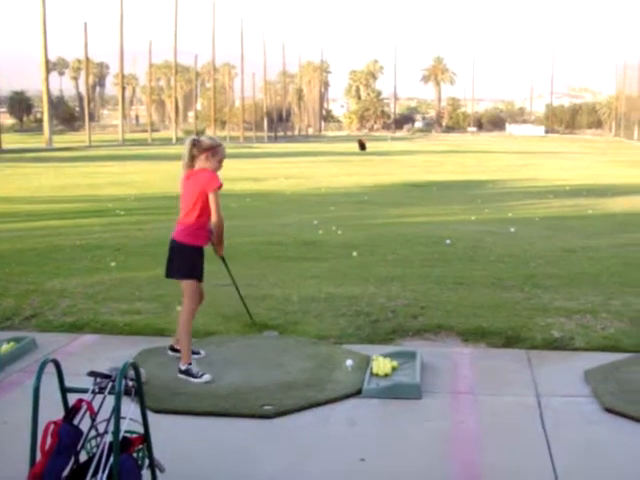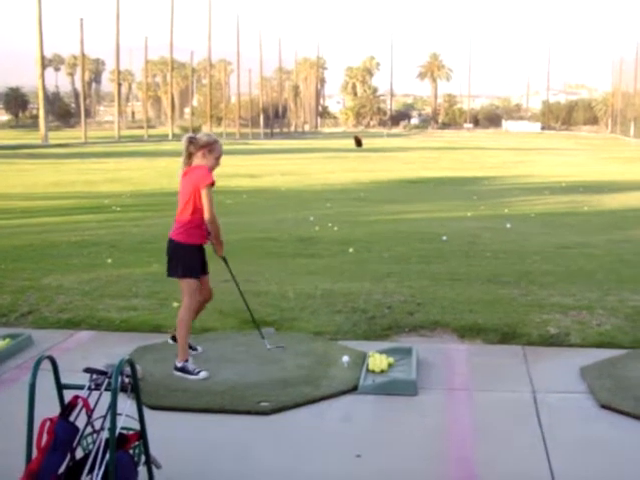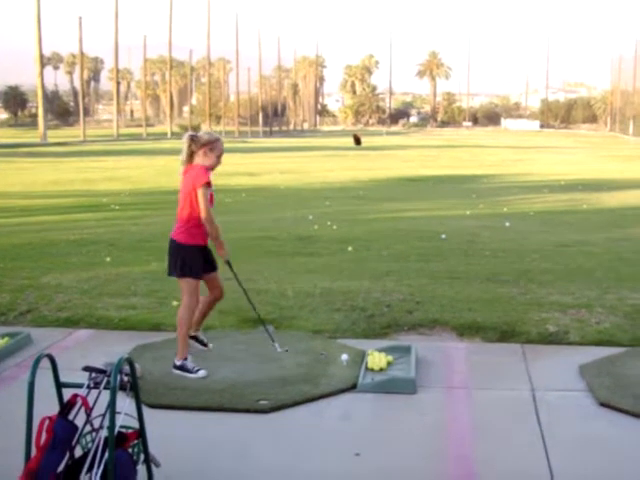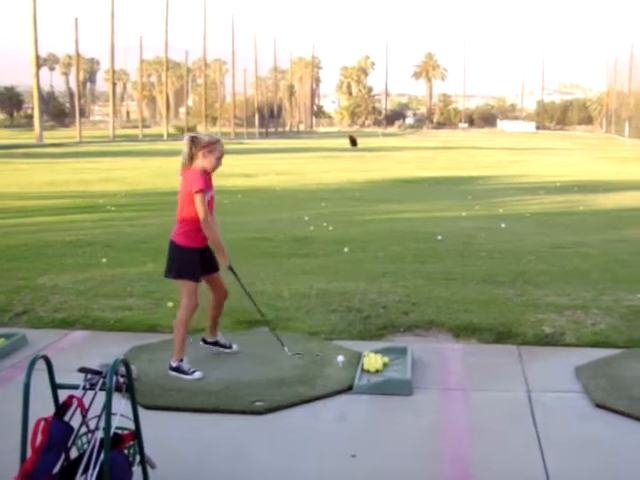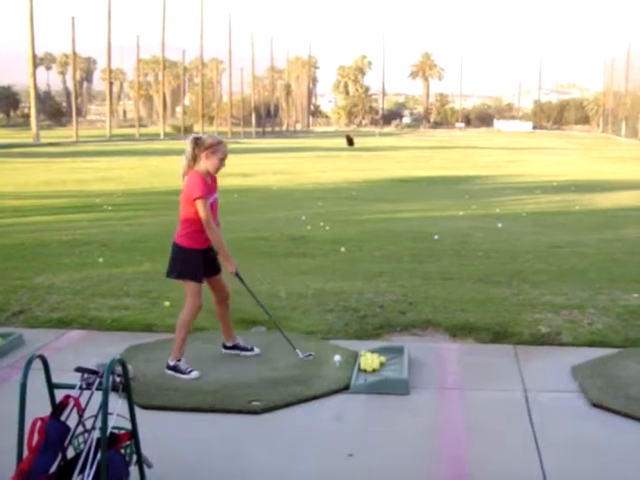
dt=0.1s
person 1, frame 1
left shoulder: (188, 176)
right shoulder: (210, 177)
right elbow: (217, 219)
left wrist: (206, 232)
right wrist: (219, 243)
left hip: (182, 242)
right hip: (189, 246)
left knee: (197, 296)
right knee: (190, 303)
left ankle: (178, 343)
right ankle: (185, 364)
person 1, frame 2
left shoulder: (190, 174)
right shoulder: (203, 174)
right elbow: (209, 216)
left wrist: (211, 239)
right wrist: (219, 243)
left hip: (194, 244)
right hip: (184, 245)
left knee: (205, 293)
right knee: (191, 301)
left ankle: (179, 335)
right ankle: (182, 362)
person 1, frame 3
left shoulder: (193, 172)
right shoulder: (200, 173)
left elbow: (201, 214)
right elbow: (205, 216)
left wrist: (213, 240)
right wrist: (220, 244)
left hip: (197, 244)
right hip: (185, 244)
left knee: (217, 291)
right knee: (190, 301)
left ankle: (193, 330)
right ankle: (181, 360)
person 1, frame 4
left shoulder: (205, 177)
right shoulder: (196, 180)
left elbow: (210, 217)
right elbow: (204, 222)
left wrist: (217, 249)
right wrist: (222, 252)
left hip: (201, 246)
right hip: (185, 247)
left knee: (221, 292)
right knee: (189, 302)
left ankle: (211, 336)
right ankle: (177, 361)
person 1, frame 5
left shoulder: (210, 179)
right shoulder: (196, 183)
left elbow: (214, 220)
right elbow: (209, 226)
left wrist: (222, 252)
right wrist: (226, 258)
left hip: (204, 247)
right hip: (188, 249)
left knee: (222, 295)
right knee: (193, 304)
left ankle: (229, 342)
right ankle: (174, 360)
